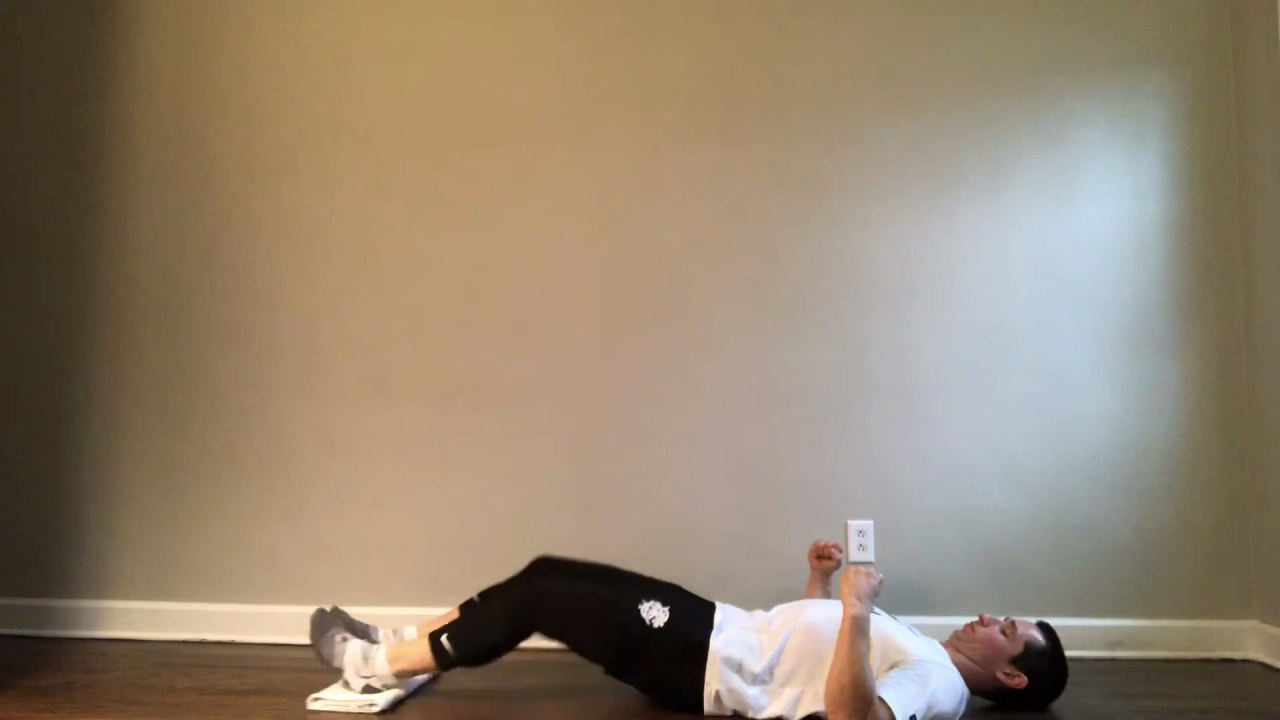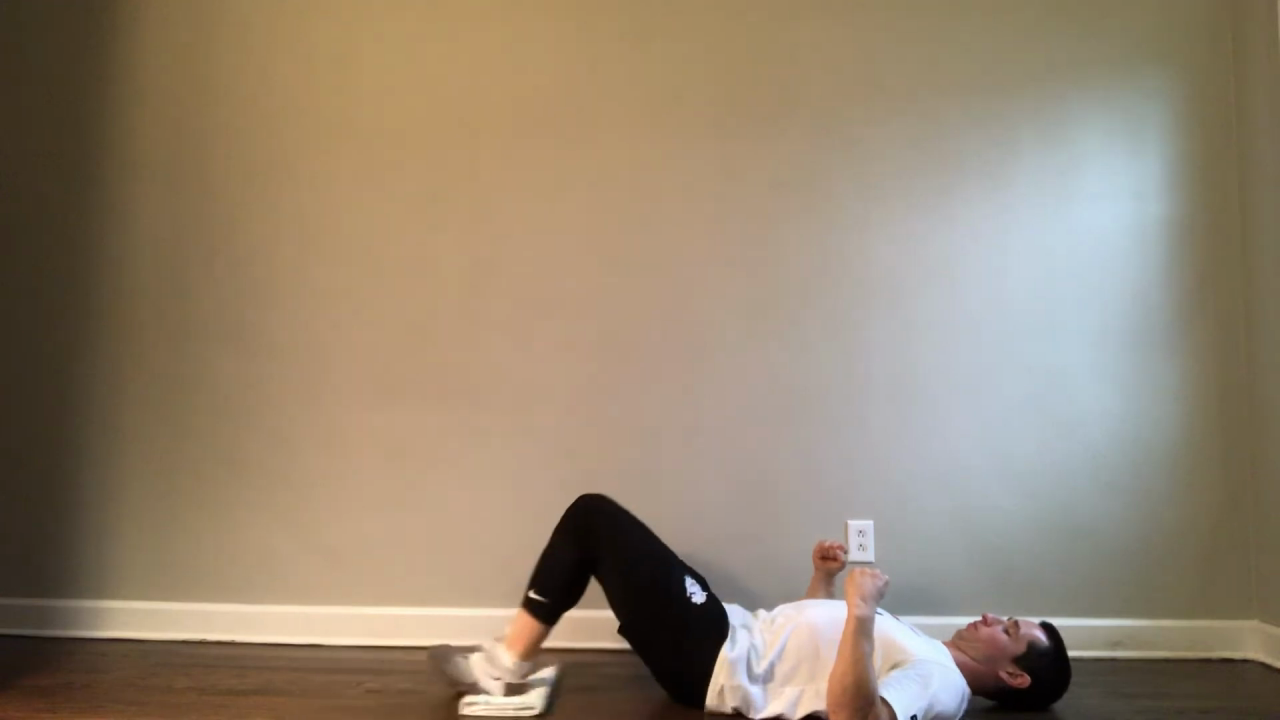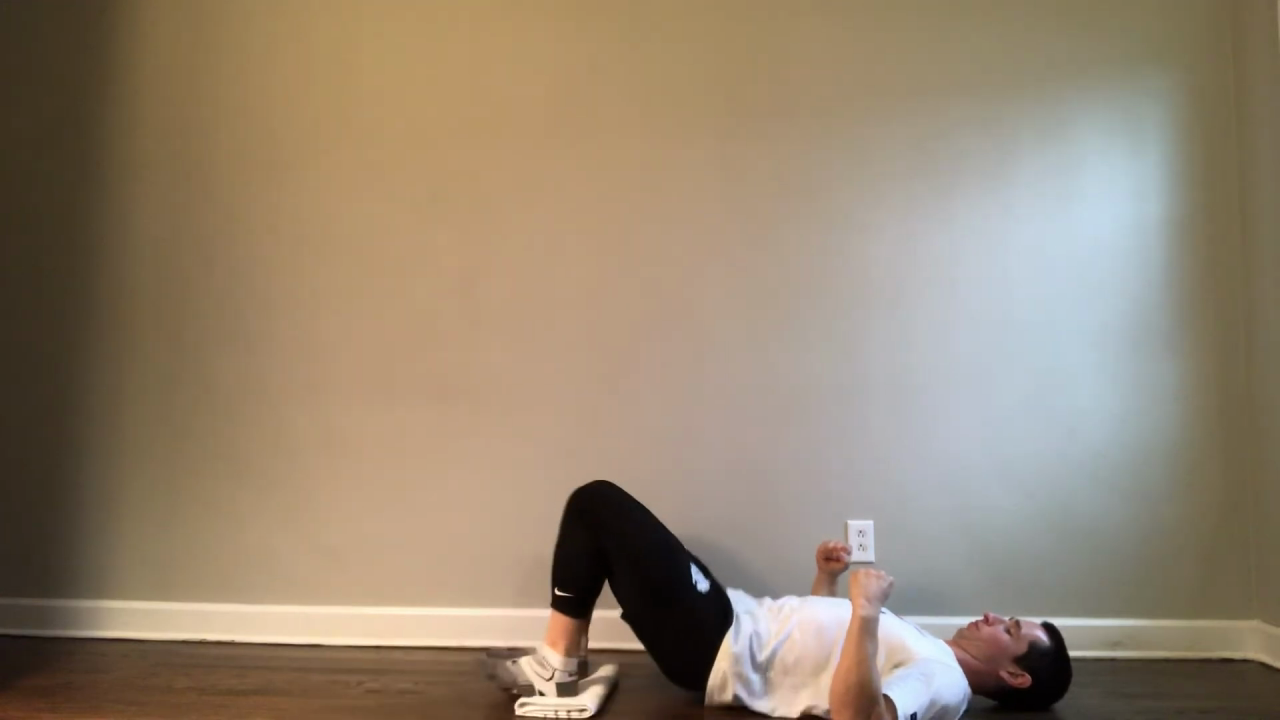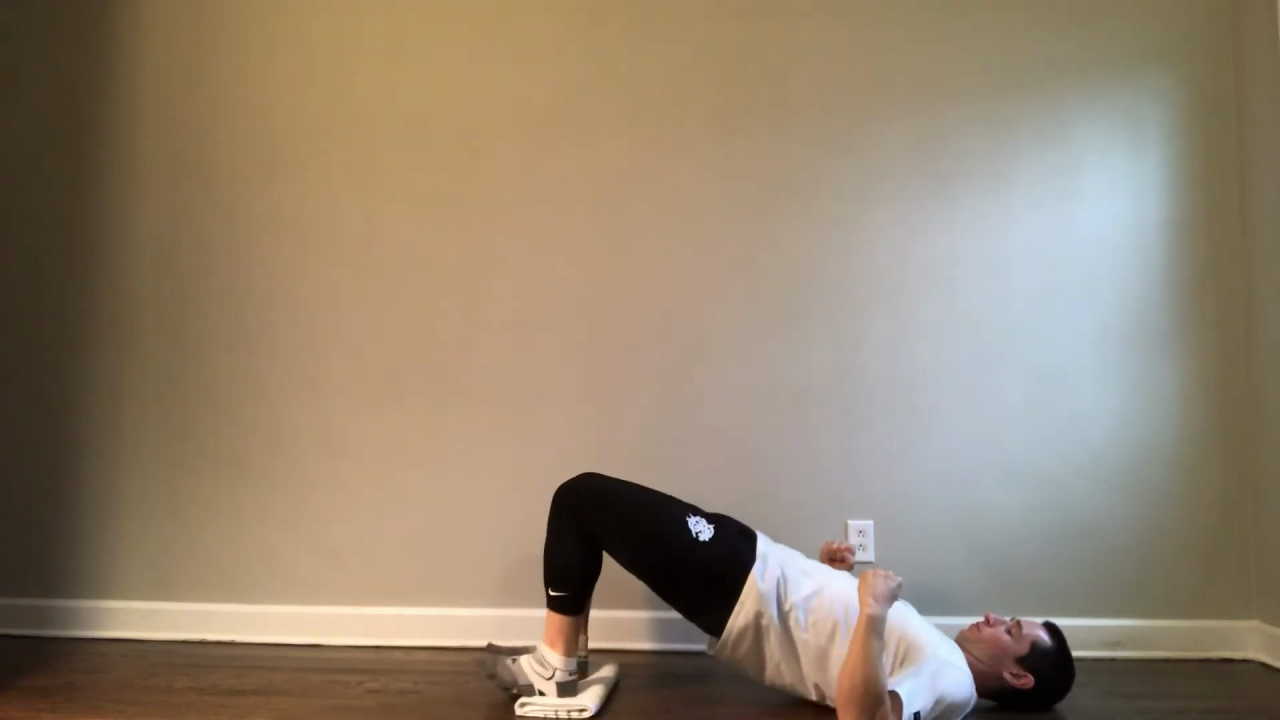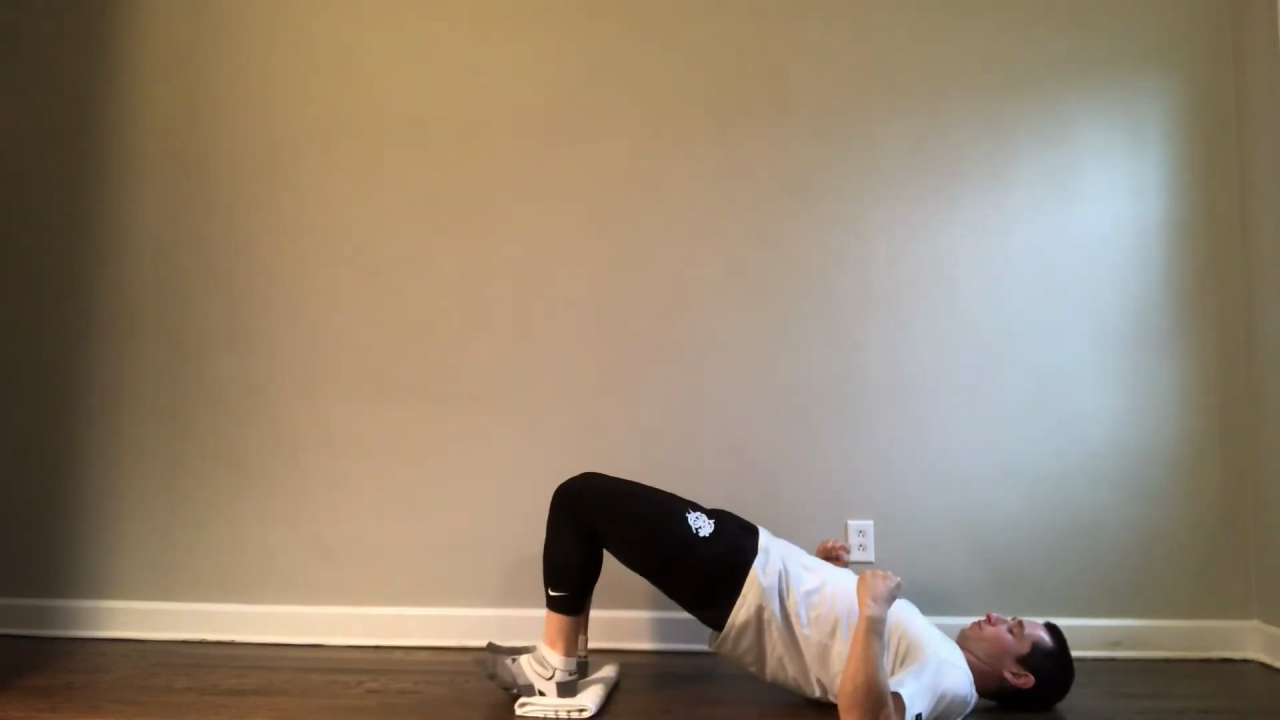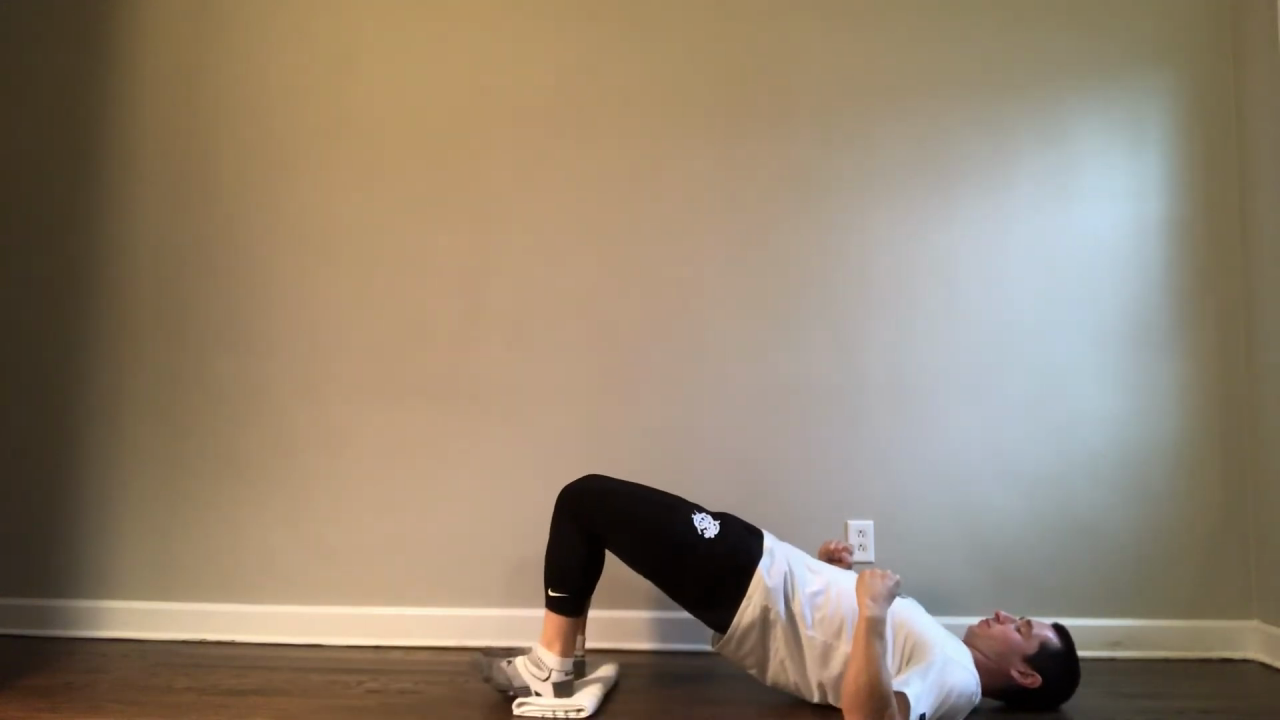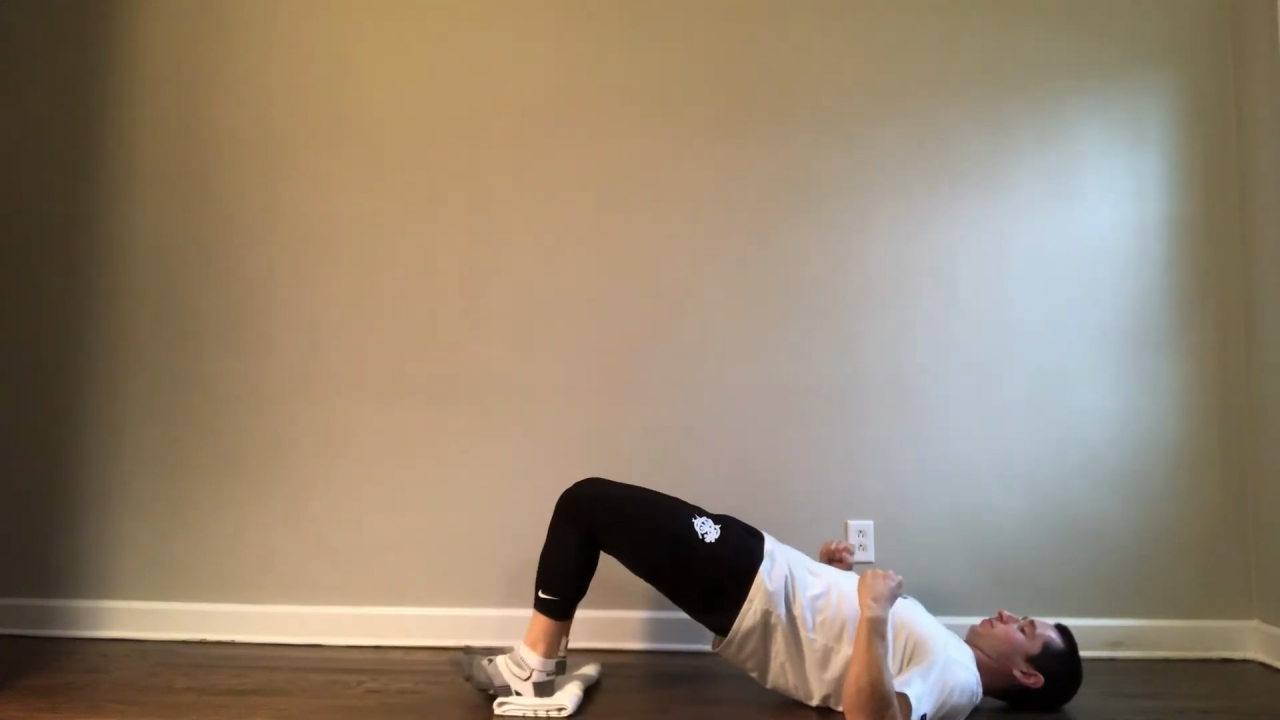
dt=0.5s
person 1, frame 1
right shoulder: (926, 656)
left wrist: (855, 609)
right wrist: (822, 579)
right hip: (716, 627)
left knee: (538, 595)
right knee: (548, 575)
right ankle: (397, 645)
person 1, frame 2
right shoulder: (925, 653)
left wrist: (860, 611)
right wrist: (824, 579)
left hip: (717, 663)
right hip: (737, 630)
left knee: (593, 517)
right knee: (593, 518)
left ankle: (507, 662)
right ankle: (507, 661)
person 1, frame 3
right shoulder: (929, 658)
left wrist: (865, 612)
right wrist: (827, 580)
left hip: (720, 650)
right hip: (736, 625)
left knee: (594, 503)
right knee: (600, 505)
left ankle: (554, 669)
right ankle: (557, 664)
person 1, frame 4
right shoulder: (939, 659)
left wrist: (872, 611)
right wrist: (837, 579)
left hip: (744, 583)
right hip: (752, 574)
left knee: (581, 498)
right knee: (587, 497)
left ankle: (554, 668)
right ankle: (557, 662)
person 1, frame 5
right shoulder: (939, 658)
left wrist: (873, 613)
right wrist: (834, 575)
left hip: (743, 577)
right hip: (752, 566)
left knee: (579, 497)
right knee: (587, 497)
left ankle: (555, 669)
right ankle: (561, 662)
person 1, frame 6
right shoulder: (944, 656)
left wrist: (872, 610)
right wrist: (834, 576)
left hip: (751, 584)
right hip: (758, 569)
left knee: (585, 500)
right knee: (589, 499)
left ankle: (552, 667)
right ankle: (556, 662)
person 1, frame 7
right shoulder: (944, 655)
left wrist: (875, 613)
right wrist: (838, 576)
left hip: (752, 589)
right hip: (764, 573)
left knee: (585, 503)
right knee: (590, 501)
left ankle: (534, 667)
right ankle: (535, 663)
